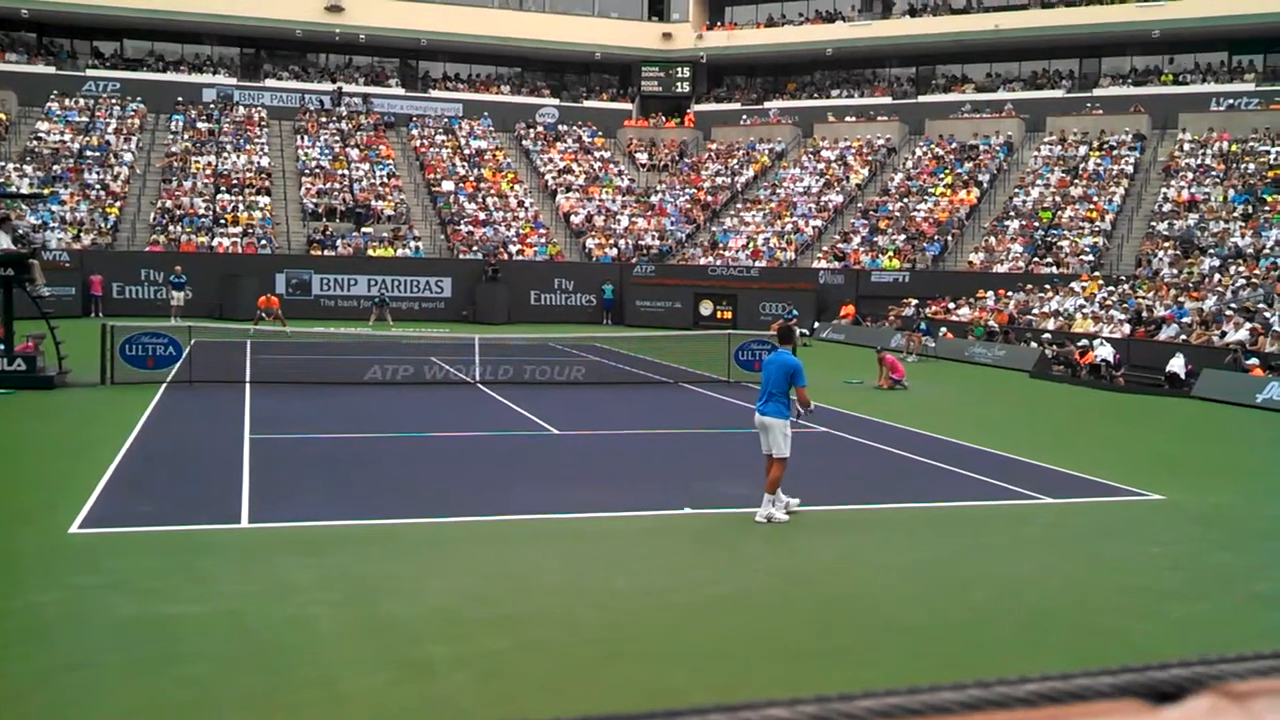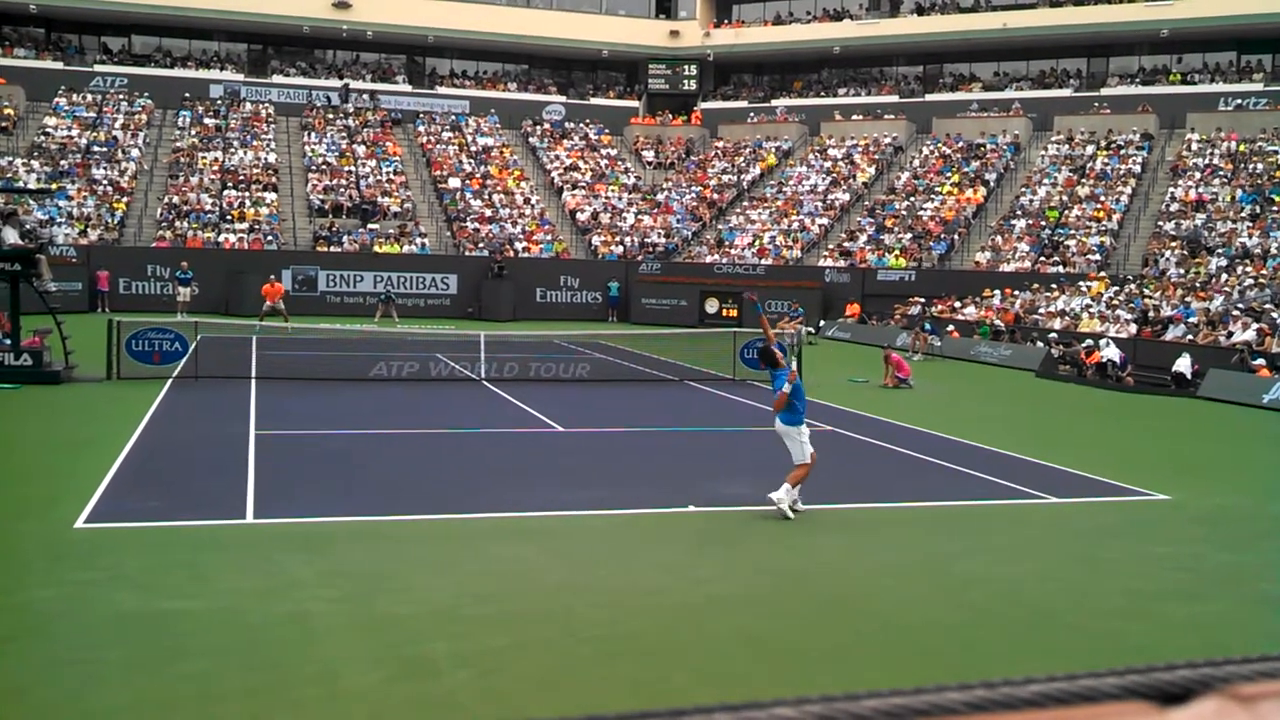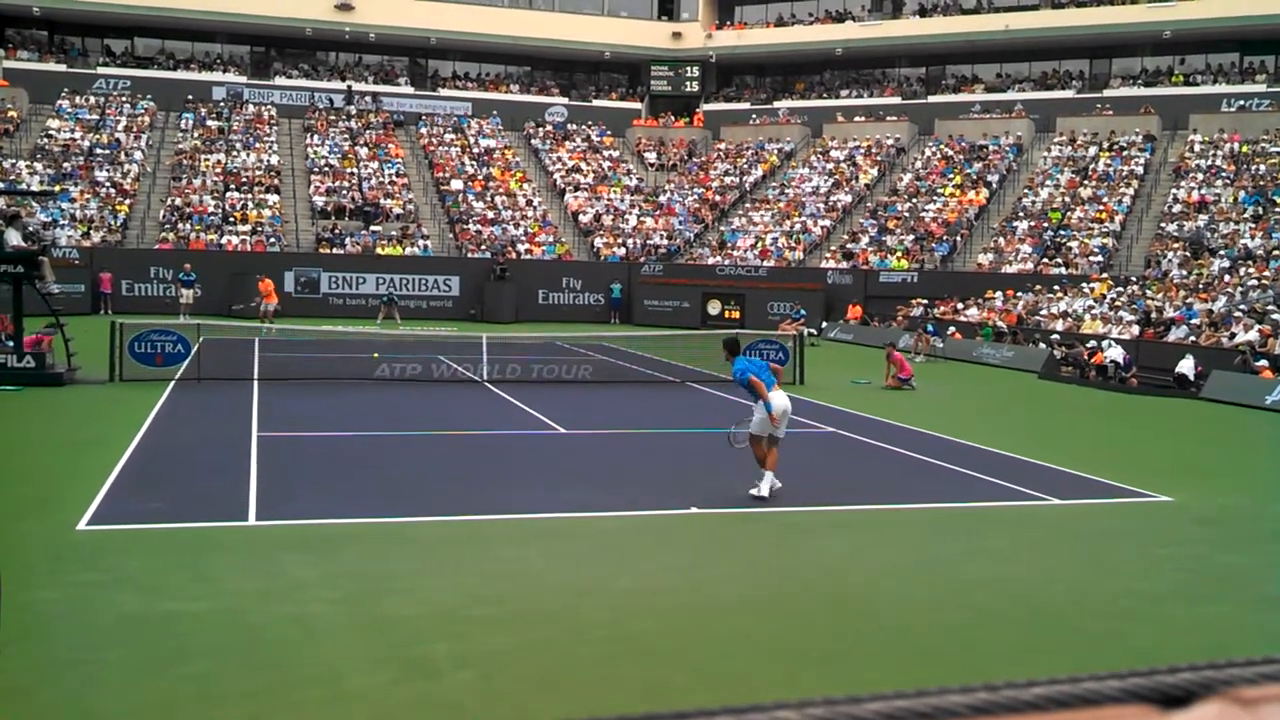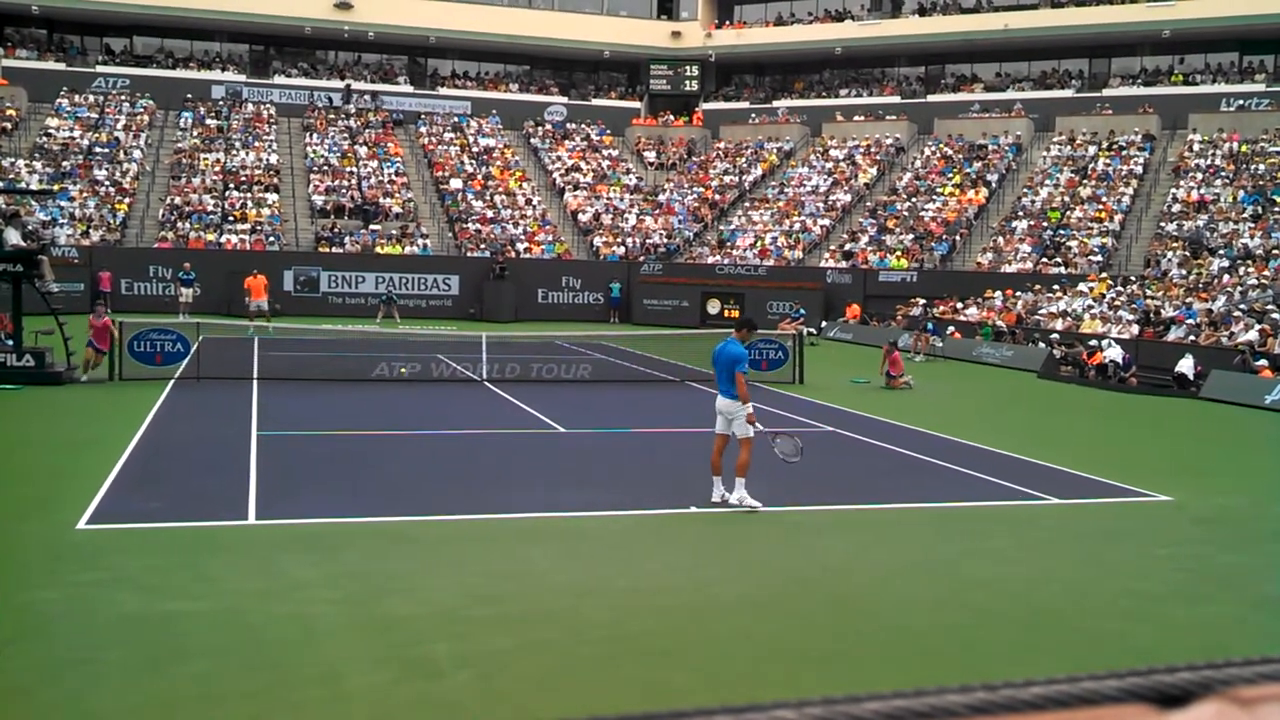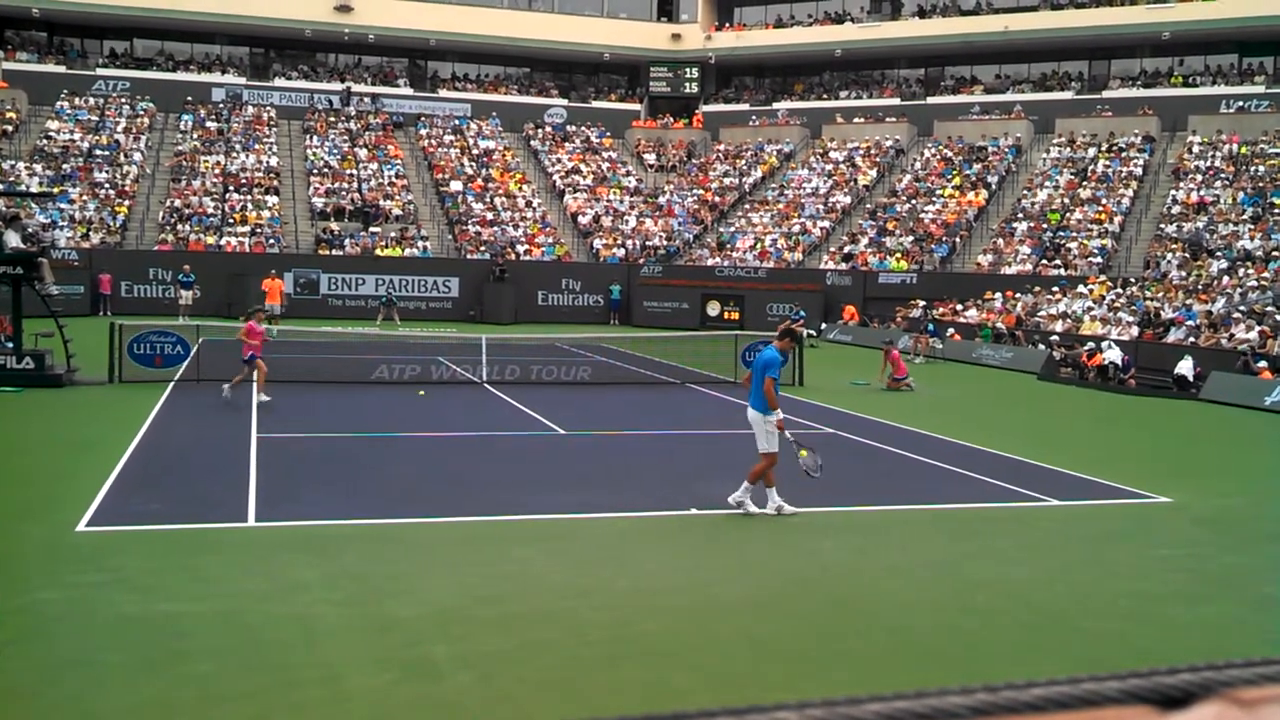
dt=1s
person 1, frame 1
left shoulder: (768, 360)
right shoulder: (794, 363)
right elbow: (802, 398)
right wrist: (808, 407)
left hip: (761, 414)
right hip: (777, 417)
left knee: (772, 461)
right knee: (779, 463)
left ankle: (779, 501)
right ankle: (765, 510)
person 1, frame 2
left shoulder: (775, 365)
right shoulder: (781, 378)
left elbow: (769, 334)
right elbow: (777, 407)
left wrist: (758, 307)
right wrist: (789, 385)
left hip: (790, 423)
right hip: (792, 425)
left knee: (809, 459)
right knee: (804, 467)
left ankle: (791, 497)
right ankle: (781, 494)
person 1, frame 3
left shoulder: (737, 369)
right shoulder: (752, 360)
left elbow: (759, 384)
right elbow: (779, 369)
left wrist: (769, 410)
left hip: (770, 403)
right hip: (784, 399)
left knee: (755, 441)
right knee: (772, 445)
left ankle: (770, 481)
right ankle: (766, 485)
person 1, frame 4
left shoulder: (719, 348)
right shoulder: (740, 352)
right elbow: (740, 383)
right wrist: (749, 410)
left hip: (721, 400)
right hip: (736, 404)
left knee: (718, 447)
right knee: (745, 447)
left ankle: (717, 491)
right ankle: (739, 494)
person 1, frame 5
left shoulder: (764, 354)
right shoulder: (774, 357)
left elbow: (747, 380)
right elbow: (768, 388)
right wrist: (779, 415)
left hip: (756, 410)
right hip: (763, 414)
left knee: (768, 459)
right knee: (769, 460)
left ankle: (774, 503)
right ankle: (740, 496)
